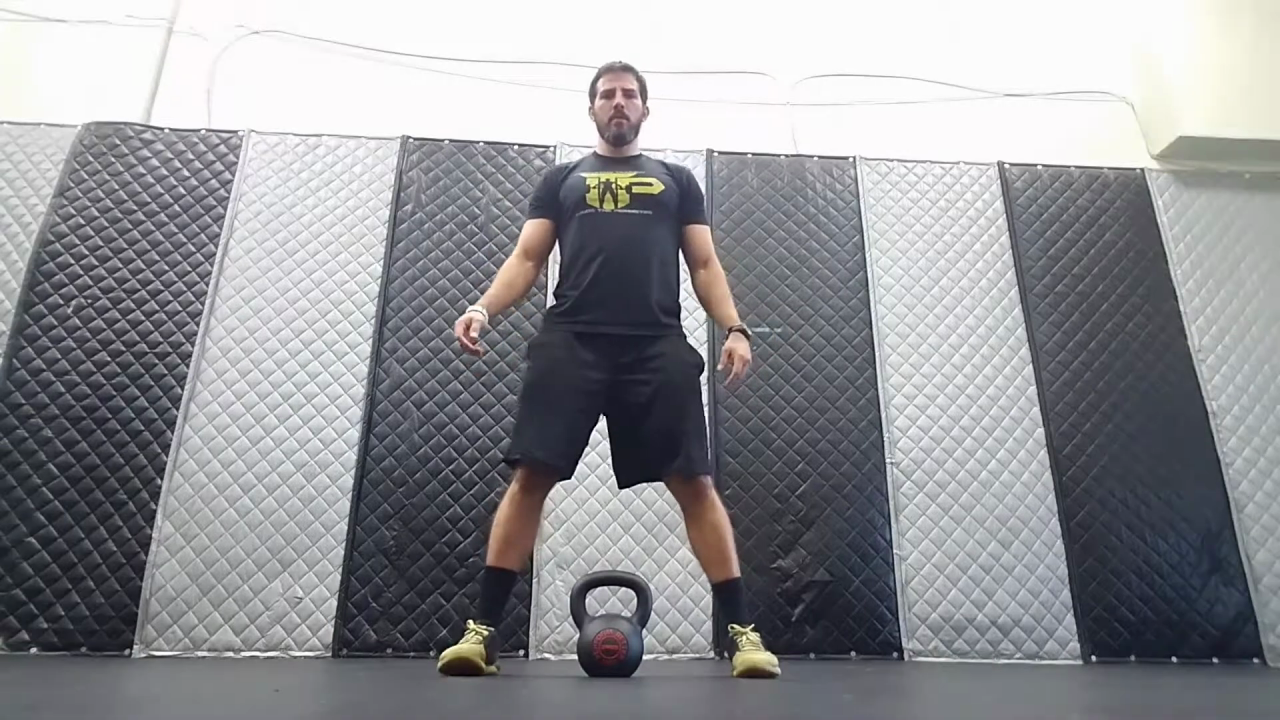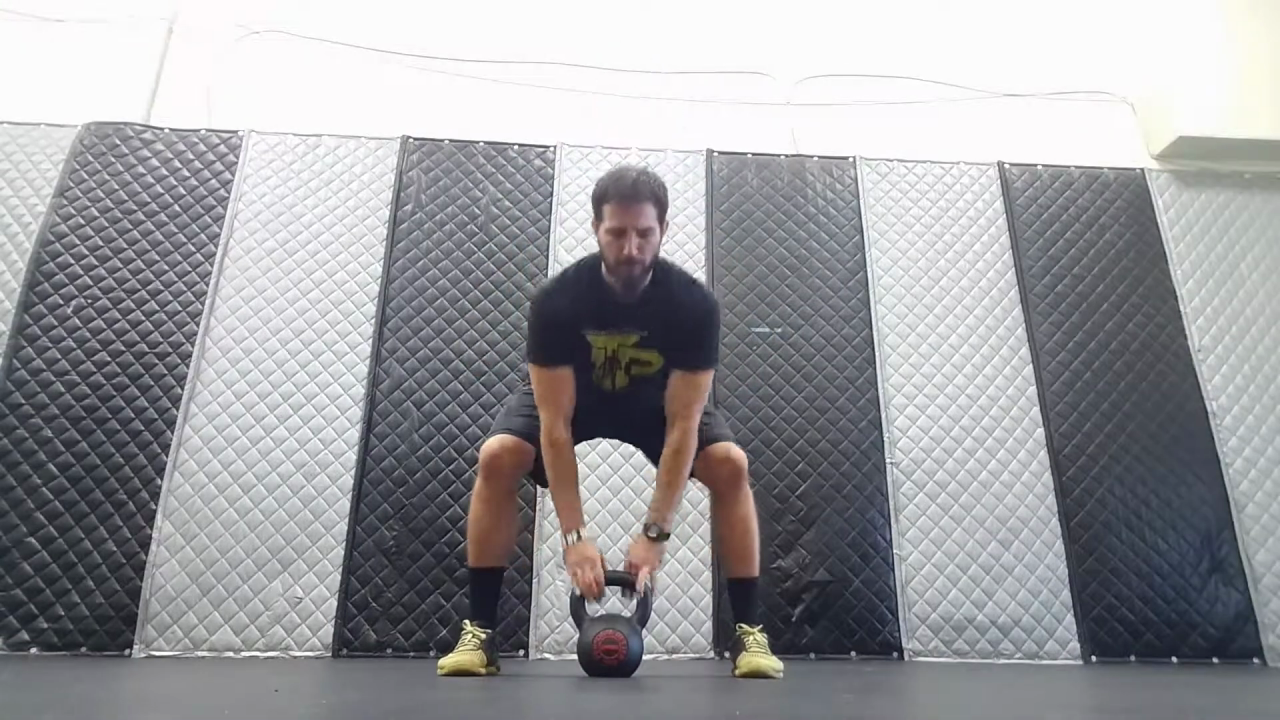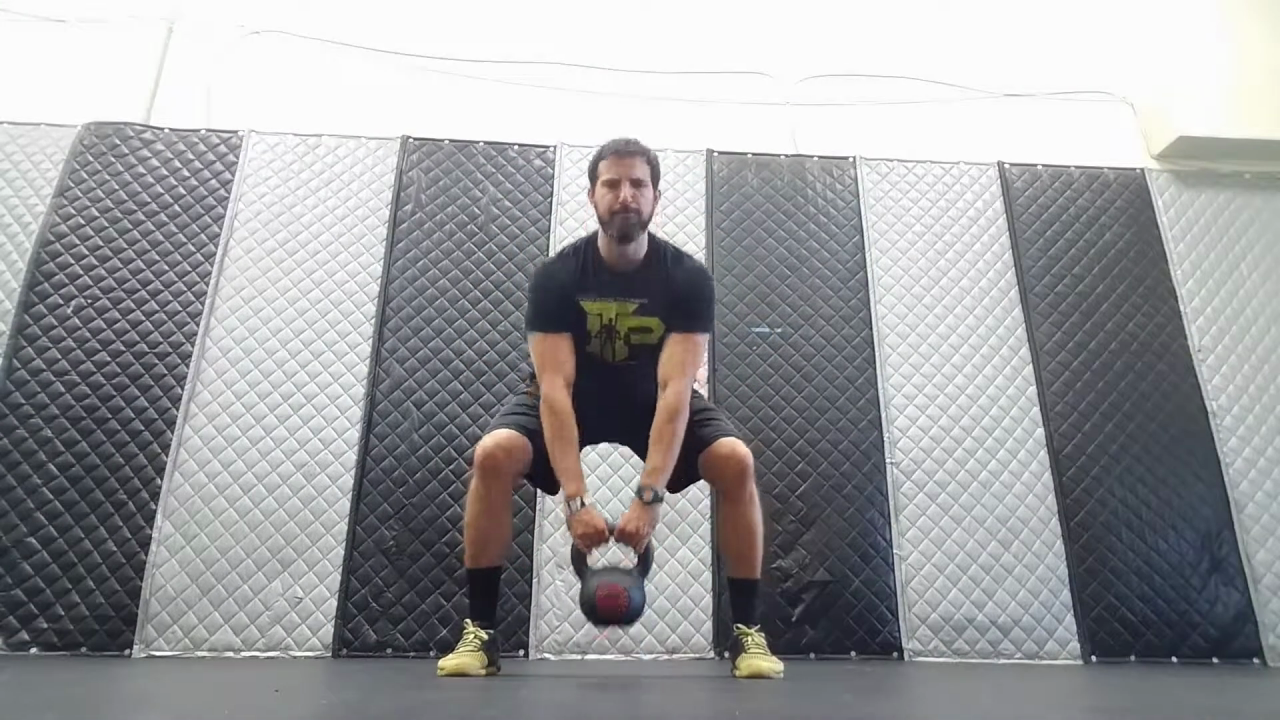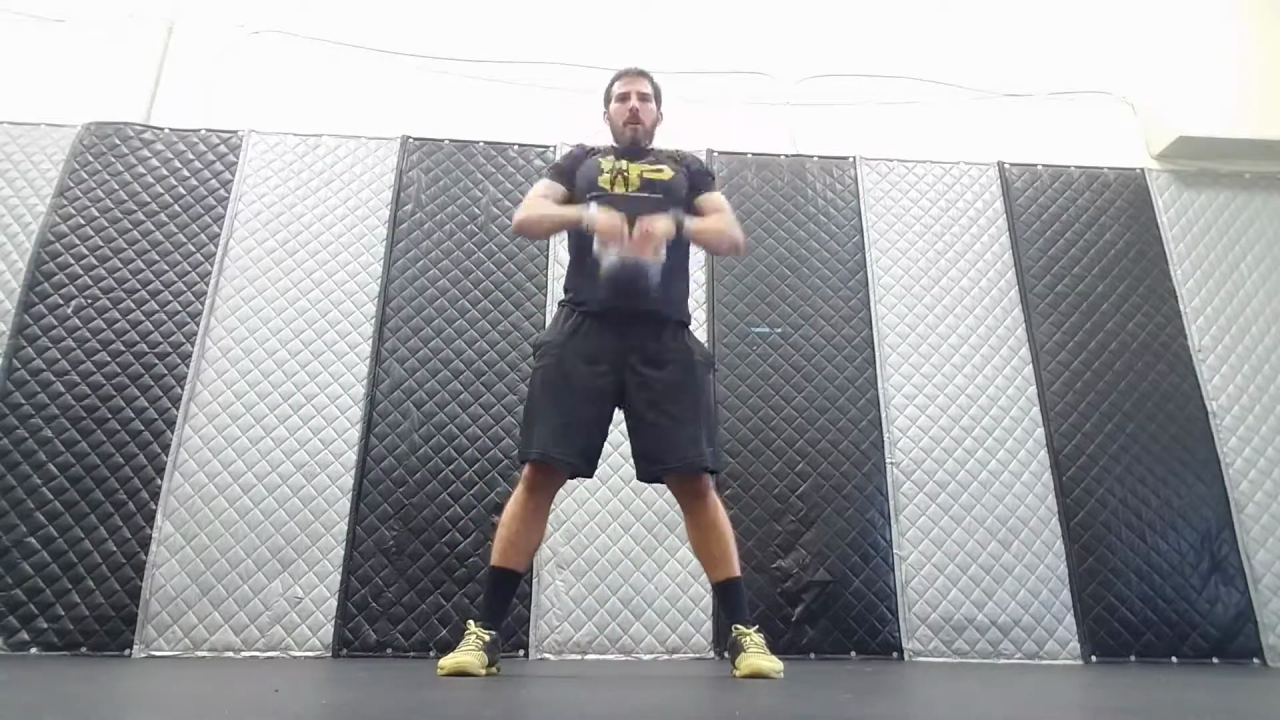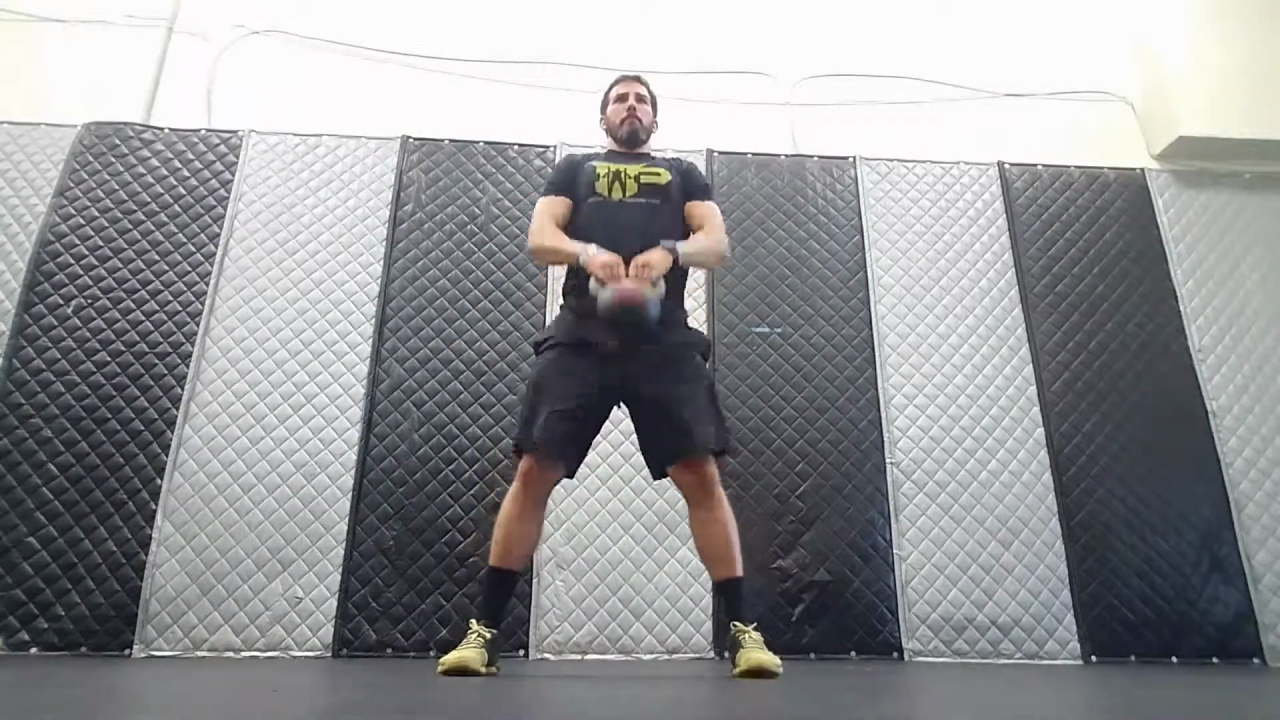
dt=1s
person 1, frame 1
left shoulder: (676, 179)
right shoulder: (560, 179)
left elbow: (704, 263)
right elbow: (526, 257)
left wrist: (734, 328)
right wrist: (482, 307)
left hip: (658, 348)
right hip: (570, 344)
left knee: (694, 484)
right knee: (531, 477)
left ankle: (741, 629)
right ankle: (482, 629)
person 1, frame 2
left shoulder: (693, 304)
right shoulder: (557, 301)
left elbow: (682, 424)
right elbow: (555, 424)
left wrist: (654, 534)
right wrist: (575, 537)
left hip: (655, 404)
right hip: (570, 402)
left knee: (731, 466)
right knee: (497, 459)
left ankle: (749, 632)
right ankle: (479, 631)
person 1, frame 3
left shoulder: (688, 278)
right shoulder: (556, 277)
left elbow: (675, 391)
right elbow: (555, 390)
left wrist: (648, 498)
right wrist: (576, 501)
left hip: (653, 397)
right hip: (575, 392)
left knee: (735, 462)
right knee: (494, 455)
left ankle: (747, 633)
right ankle: (480, 632)
person 1, frame 4
left shoulder: (687, 168)
right shoulder: (578, 161)
left elbow: (733, 236)
right elbow: (525, 218)
left wrist: (675, 224)
right wrist: (586, 215)
left hip: (663, 337)
right hip: (582, 332)
left knee: (693, 482)
right knee: (539, 476)
left ankle: (743, 633)
right ankle: (483, 632)
person 1, frame 5
left shoulder: (683, 174)
right shoulder: (574, 168)
left elbow: (719, 242)
right elbow: (539, 235)
left wrist: (671, 252)
right wrist: (585, 252)
left hip: (664, 342)
right hip: (580, 338)
left knee: (700, 475)
right knee: (535, 470)
left ankle: (741, 630)
right ankle: (483, 630)
